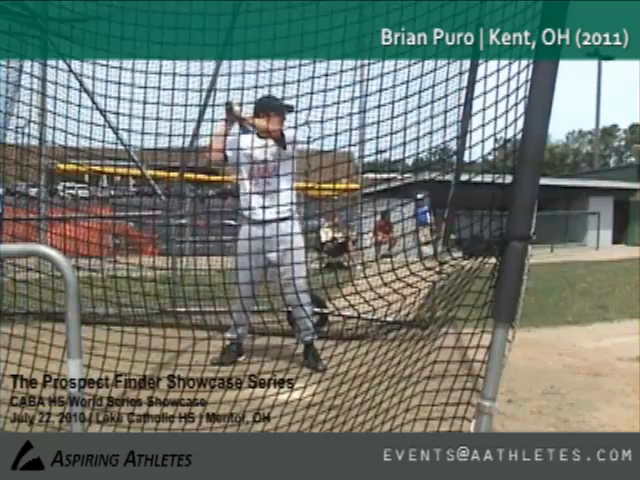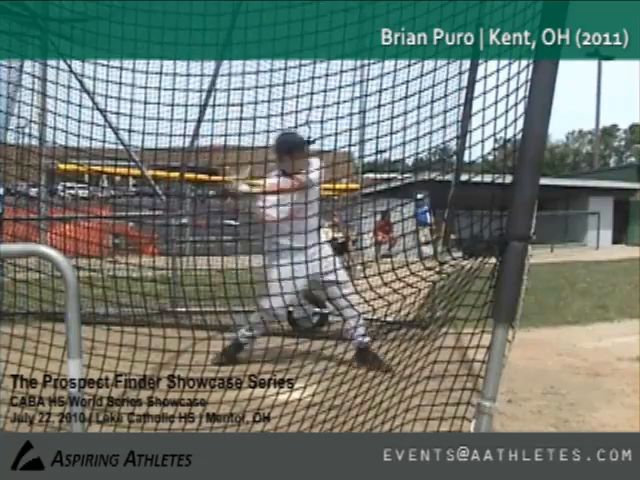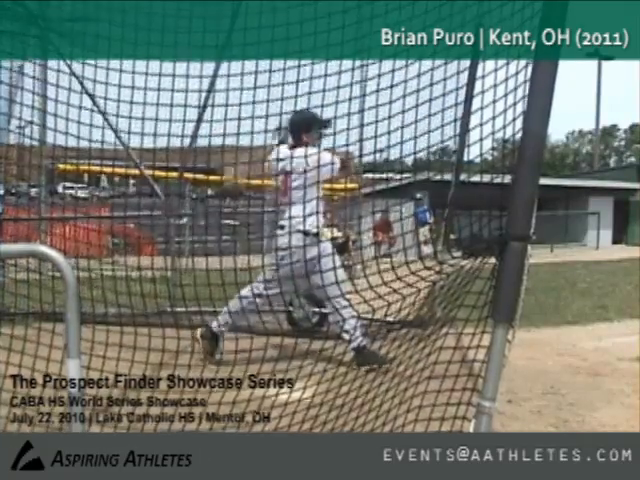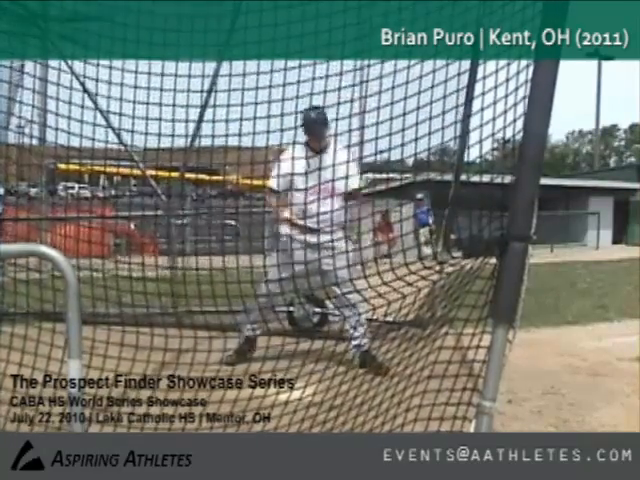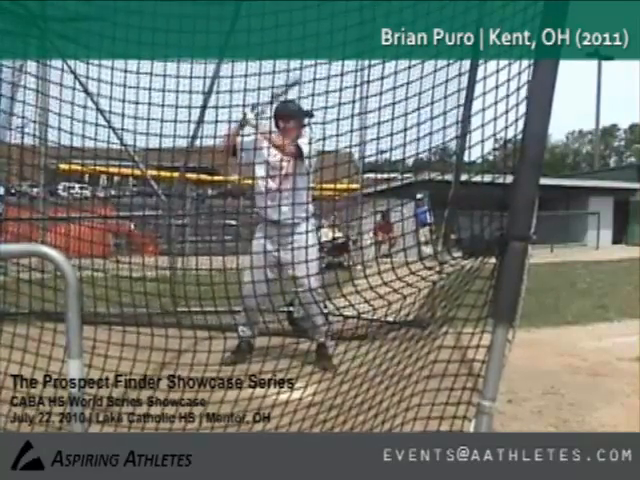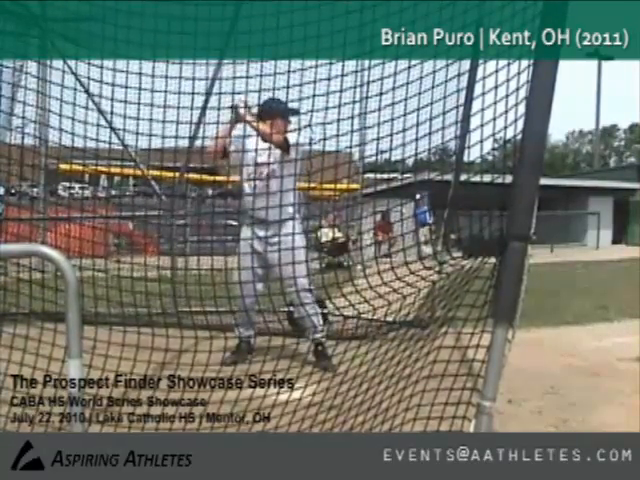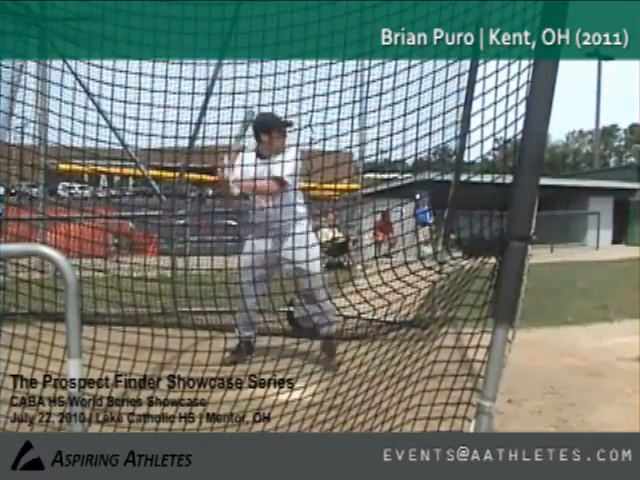
dt=0.7s
person 1, frame 1
left shoulder: (288, 139)
right shoulder: (242, 142)
left elbow: (272, 131)
right elbow: (215, 155)
left wrist: (242, 117)
right wrist: (228, 122)
left hip: (284, 225)
right hip: (251, 227)
left knee: (296, 285)
right knee: (244, 287)
left ankle: (308, 345)
right ankle: (235, 342)
person 1, frame 2
left shoulder: (313, 165)
right shoulder: (270, 182)
left elbow: (297, 183)
right elbow: (265, 218)
left wrist: (264, 187)
left hip: (314, 245)
right hip: (285, 251)
left knee: (342, 291)
right knee: (277, 305)
left ankle: (361, 347)
right ankle: (240, 341)
person 1, frame 3
left shoulder: (279, 154)
right shoulder: (314, 157)
right elbow: (344, 167)
left hip: (312, 237)
right hip: (297, 238)
left knee: (335, 289)
right knee: (264, 289)
left ankle: (360, 346)
right ankle: (213, 330)
person 1, frame 4
left shoulder: (341, 156)
right shoulder: (290, 157)
left elbow: (351, 195)
right elbow: (273, 193)
right wrist: (284, 218)
left hip: (331, 235)
right hip: (294, 233)
left knee: (345, 291)
right knee: (270, 287)
left ankle: (363, 350)
right ankle: (248, 341)
person 1, frame 5
left shoulder: (306, 145)
right shoulder: (258, 144)
left elbow: (287, 150)
right elbow: (226, 149)
left wrist: (257, 127)
right wrist: (242, 125)
left hip: (300, 229)
right hip: (267, 229)
left knee: (309, 288)
right knee: (252, 287)
left ankle: (323, 345)
right ankle: (245, 342)
person 1, frame 6
left shoulder: (294, 143)
right shoulder: (245, 143)
left elbow: (274, 139)
right elbow: (214, 151)
left wrist: (247, 118)
right wrist: (233, 122)
left hip: (286, 227)
right hip: (253, 227)
left knee: (300, 286)
right knee: (246, 288)
left ankle: (319, 344)
right ankle: (245, 341)
person 1, frame 7
left shoulder: (291, 156)
right shoulder: (244, 160)
left elbow: (272, 188)
right elbow: (232, 193)
left wrist: (241, 185)
left hip: (295, 229)
right hip: (260, 232)
left knee: (311, 283)
right knee: (248, 288)
left ankle: (327, 338)
right ankle: (245, 342)
